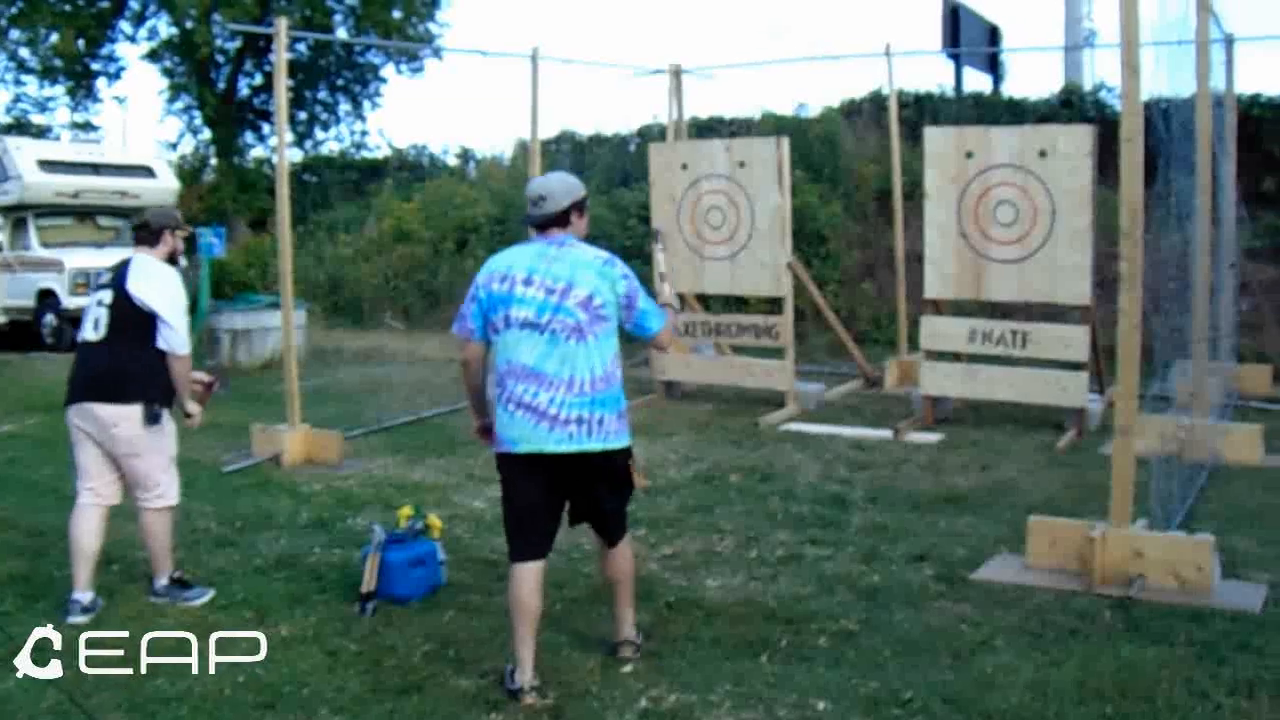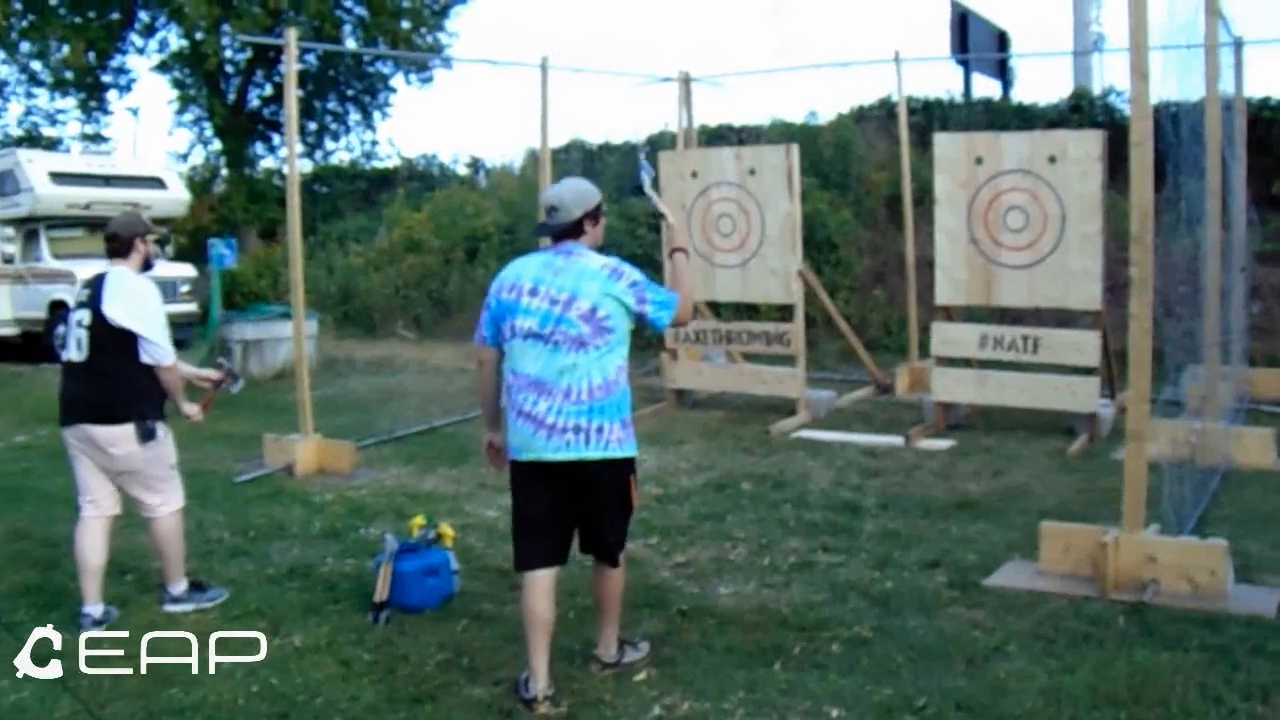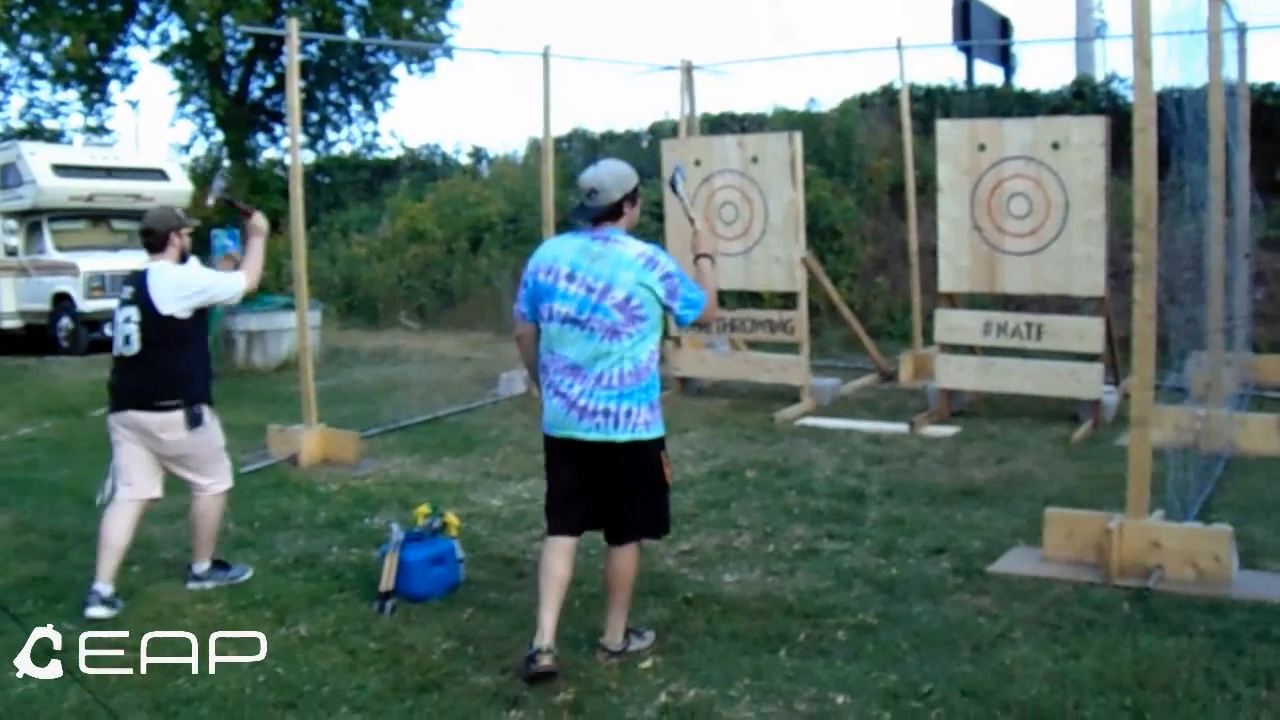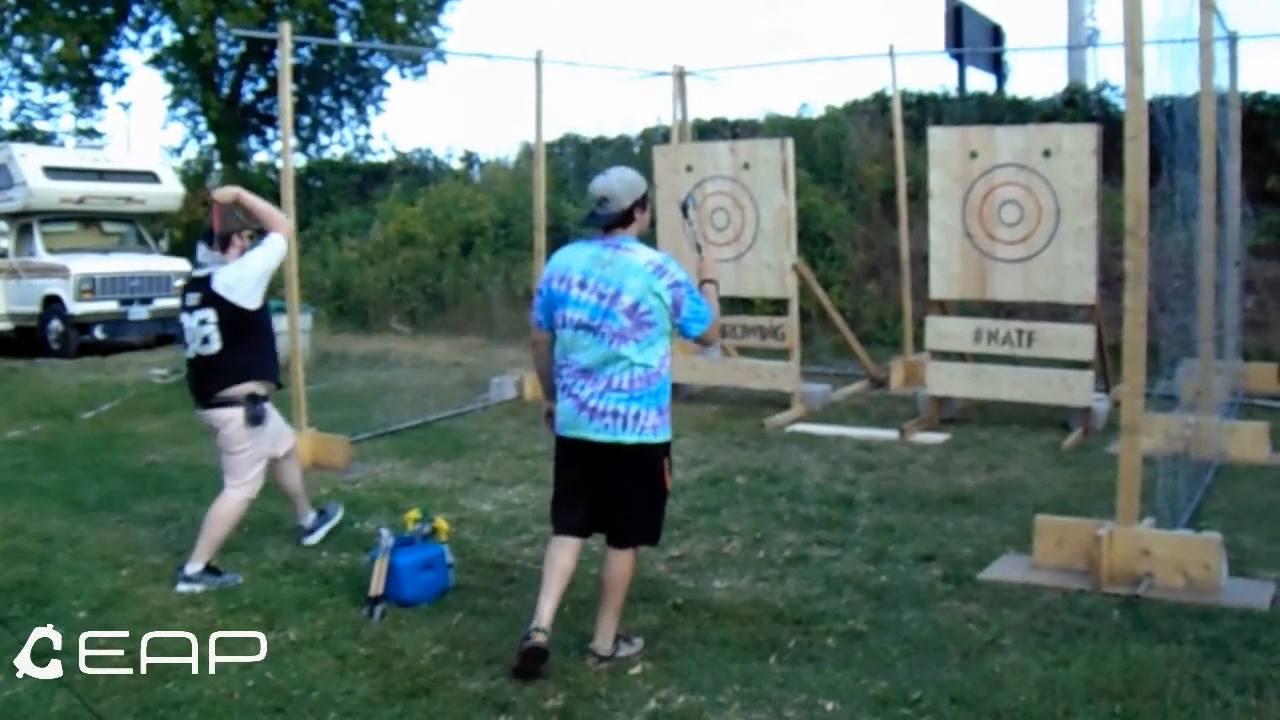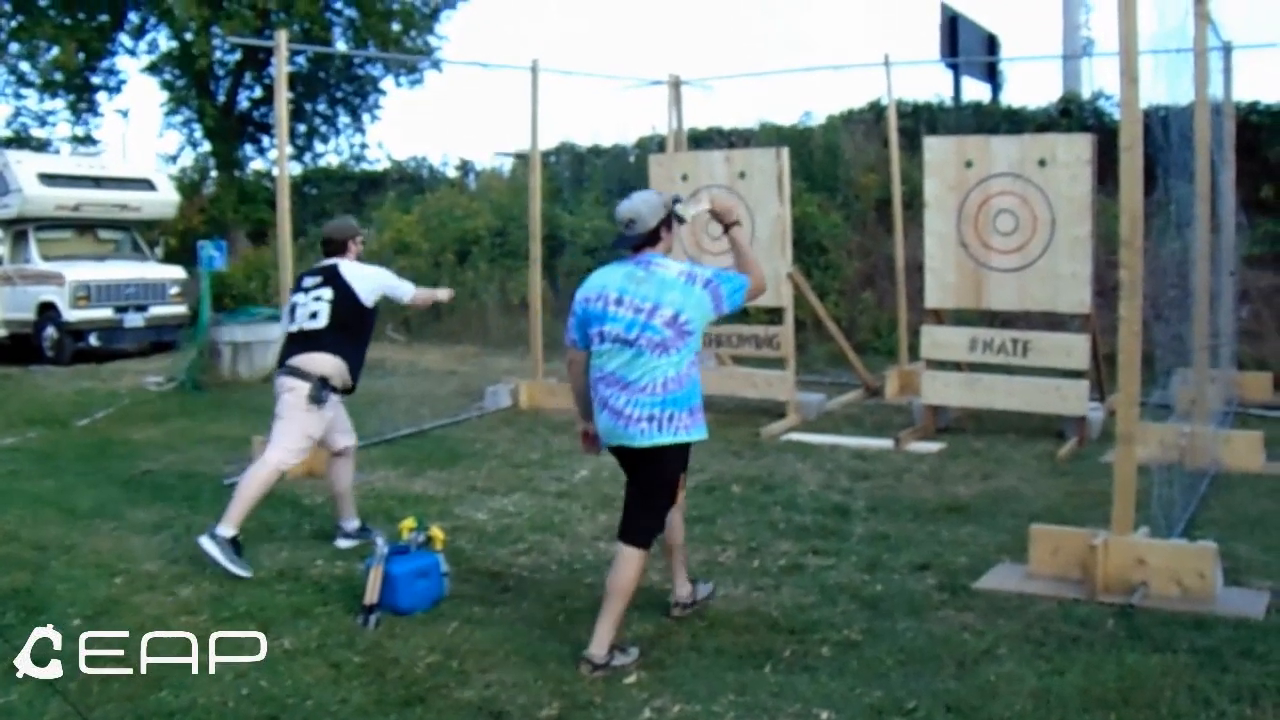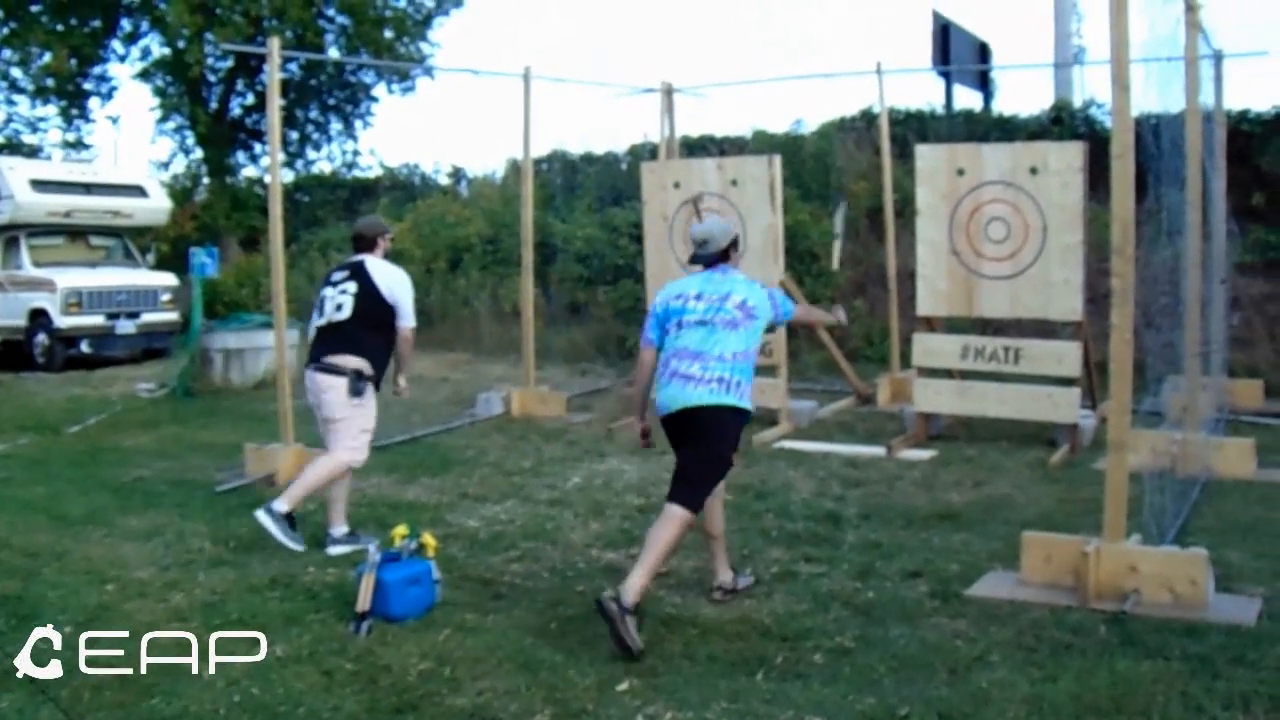
dt=0.5s
person 1, frame 1
left shoulder: (496, 269)
right shoulder: (606, 267)
left elbow: (471, 355)
right elbow: (661, 338)
left wrist: (480, 412)
right wrist: (668, 307)
left hip: (523, 436)
right hip: (599, 433)
left knee: (527, 552)
right knee: (613, 531)
left ankle: (523, 674)
right ankle: (627, 631)
person 1, frame 2
left shoulder: (510, 277)
right shoulder: (616, 277)
left elbow: (487, 361)
right elbow: (681, 311)
left wrist: (492, 426)
right wrist: (678, 253)
left hip: (531, 444)
right hip: (601, 443)
left knee: (539, 562)
right knee: (608, 551)
left ankle: (538, 683)
right ankle: (608, 649)
person 1, frame 3
left shoulder: (547, 255)
right shoulder: (650, 263)
left elbow: (524, 333)
right elbow: (705, 312)
left wrist: (543, 387)
right wrist: (704, 258)
left hip: (564, 421)
right hip: (629, 424)
left knee: (561, 529)
right knee: (624, 534)
left ankle: (544, 641)
right ankle: (615, 637)
person 1, frame 4
left shoulder: (562, 262)
right shoulder: (660, 271)
left elbow: (540, 340)
right elbow: (708, 333)
left wrist: (551, 397)
right wrist: (709, 283)
left hip: (575, 423)
right hip: (637, 428)
left knee: (569, 529)
right knee: (623, 539)
left ankle: (540, 626)
right ankle: (605, 642)
person 1, frame 5
left shoulder: (594, 284)
right shoulder: (692, 282)
left elbow: (576, 361)
right elbow: (756, 284)
left wrist: (586, 417)
right wrist: (733, 226)
left hip: (615, 426)
right hip: (665, 429)
left knee: (663, 502)
right knee: (635, 536)
left ankle: (683, 592)
right ankle: (600, 649)
person 1, frame 6
left shoulder: (669, 294)
right shoulder: (756, 293)
left elbow: (645, 360)
right elbow: (797, 314)
left wrist: (640, 416)
right wrist: (831, 316)
left hip: (673, 406)
right hip: (719, 406)
left knee: (709, 482)
right knee: (683, 503)
left ankle: (725, 576)
right ankle: (626, 596)
person 2, frame 1
left shoulder: (115, 276)
right shoulder: (162, 275)
right elbow: (176, 349)
left wrist: (186, 378)
right wrist: (188, 399)
left hip: (84, 402)
right hip: (131, 405)
left knee: (92, 495)
right knee: (156, 496)
left ankle: (80, 597)
right ankle: (165, 583)
person 2, frame 2
left shoulder: (92, 290)
right shoulder: (137, 288)
right elbow: (159, 360)
left wrist: (195, 373)
right wrist: (183, 403)
left hip: (79, 420)
right hip: (126, 422)
left knee: (94, 509)
right knee: (165, 502)
left ankle: (92, 610)
right ankle: (178, 590)
person 2, frame 3
left shoulder: (134, 283)
right shoulder: (178, 279)
right elbow: (245, 281)
left wrist: (218, 274)
right wrist: (257, 236)
left hip: (127, 409)
right hip: (174, 411)
left knee: (127, 496)
right knee: (212, 481)
left ankle: (101, 590)
right ankle: (203, 568)
person 2, frame 4
left shoulder: (196, 287)
right shoulder: (239, 277)
right elbow: (283, 229)
right wrist: (239, 196)
left hip: (220, 400)
right hip: (241, 406)
left knee: (284, 449)
right knee: (238, 489)
left ankle: (309, 522)
right ankle: (194, 571)
person 2, frame 5
left shoulder: (304, 280)
right shoulder: (363, 275)
left elbow: (290, 329)
right elbow: (414, 297)
right wrist: (437, 294)
left hip: (296, 375)
right hip: (315, 383)
left knee: (343, 447)
right knee: (277, 458)
left ankle: (349, 527)
right ankle: (223, 534)
person 2, frame 6
left shoulder: (334, 275)
right shoulder: (393, 275)
right elbow: (404, 332)
right wrist: (401, 374)
left hip: (318, 372)
right hip: (348, 376)
left knee: (342, 452)
right knee: (346, 454)
left ankle: (339, 532)
right ankle: (278, 509)
